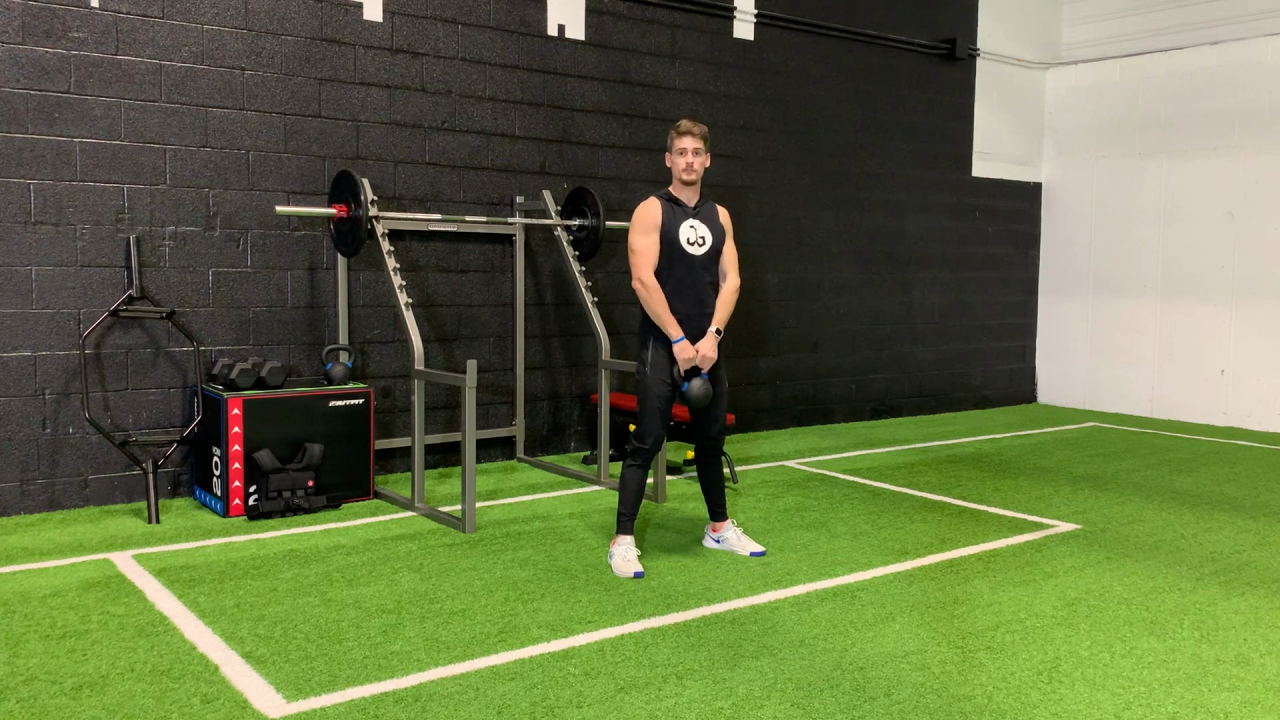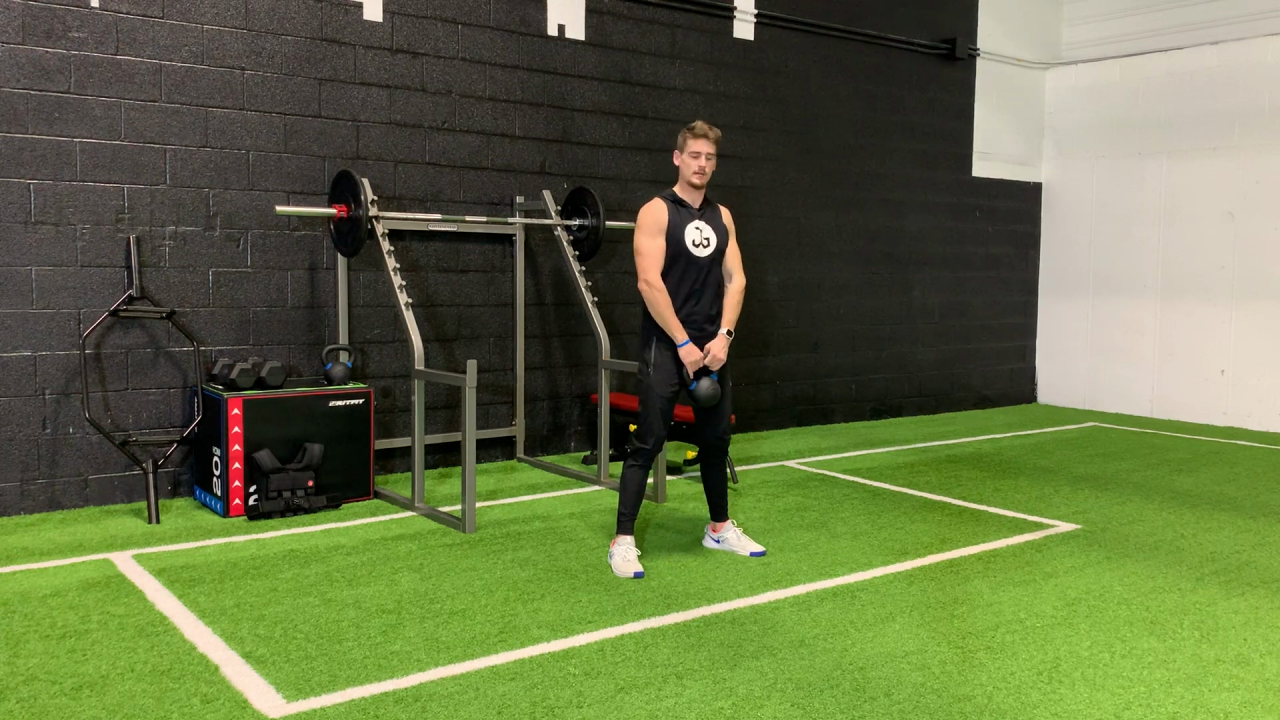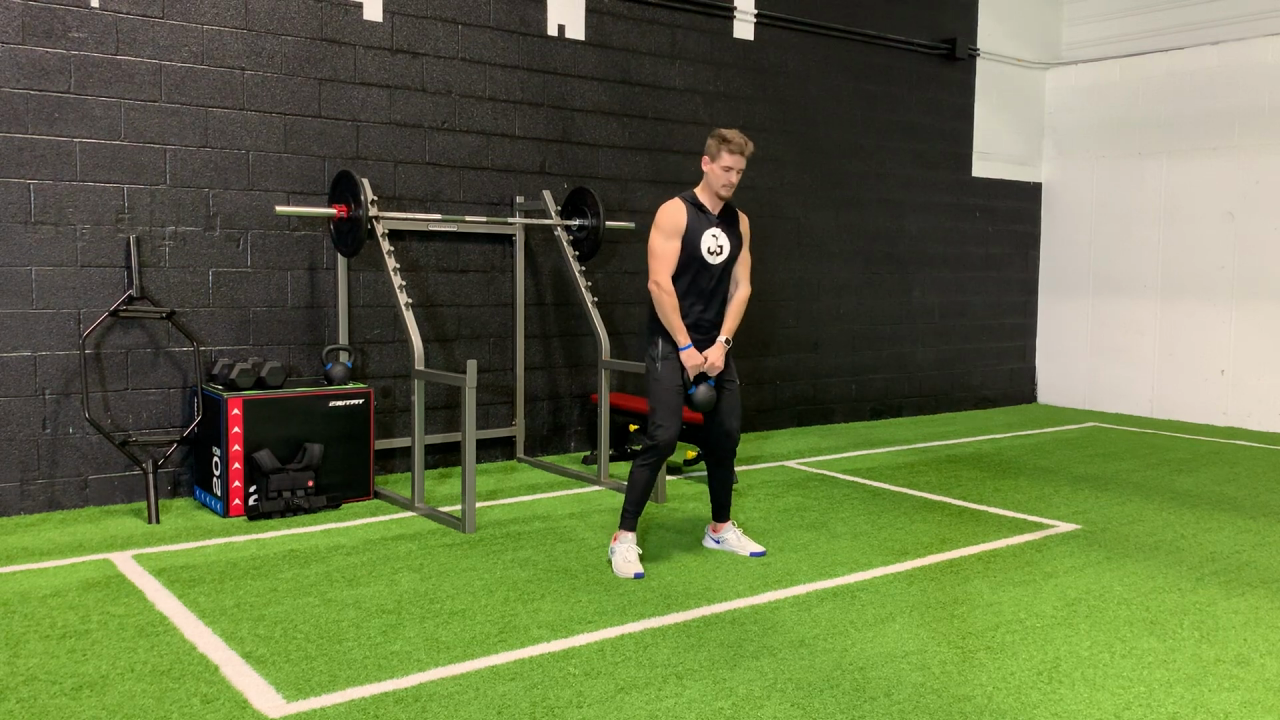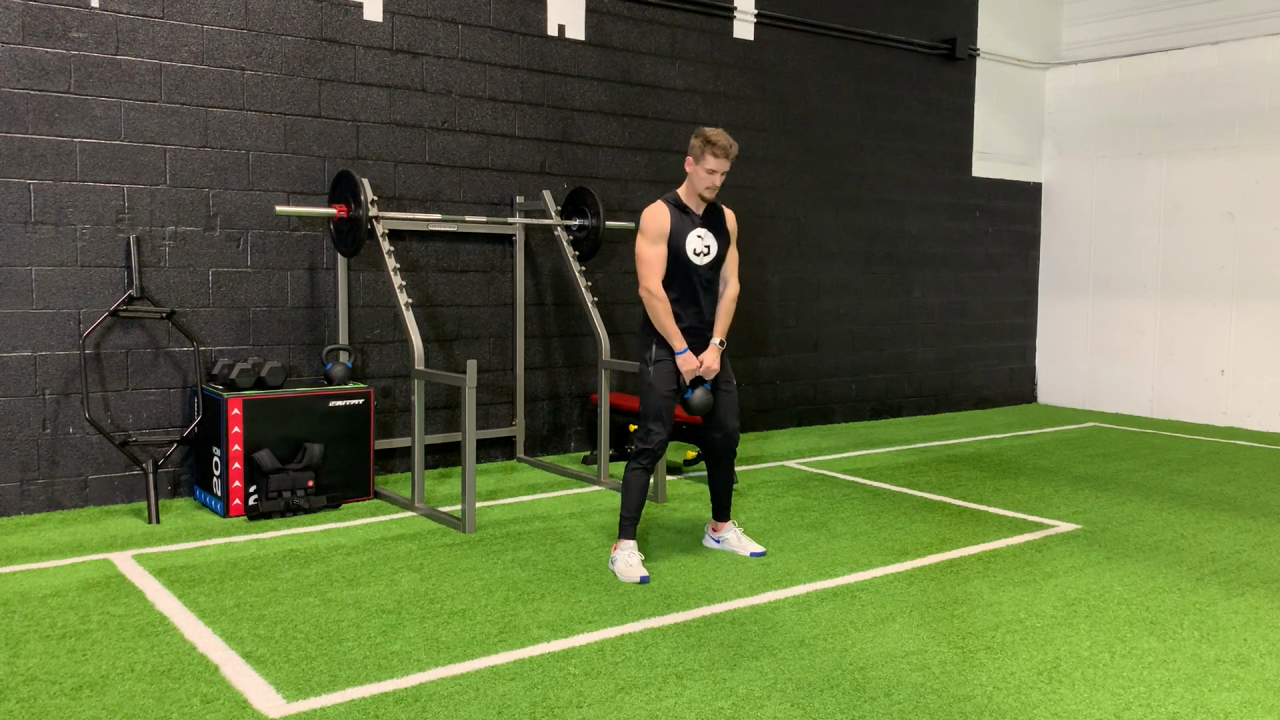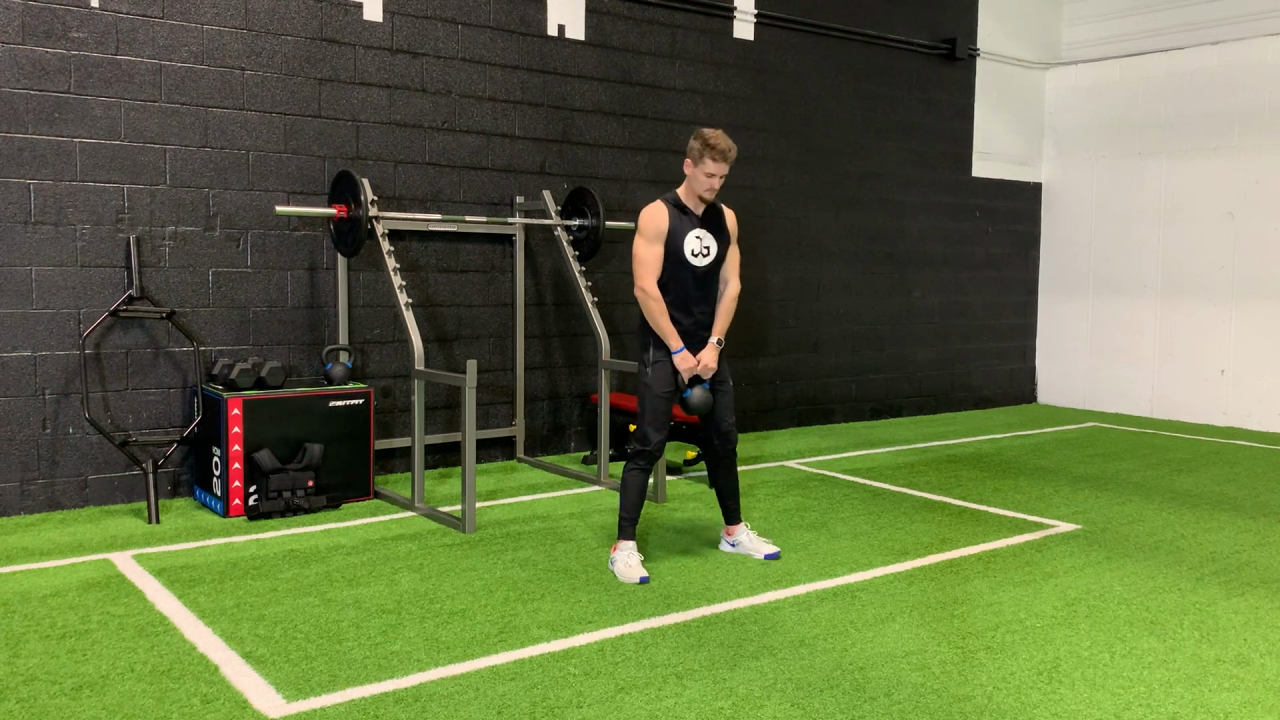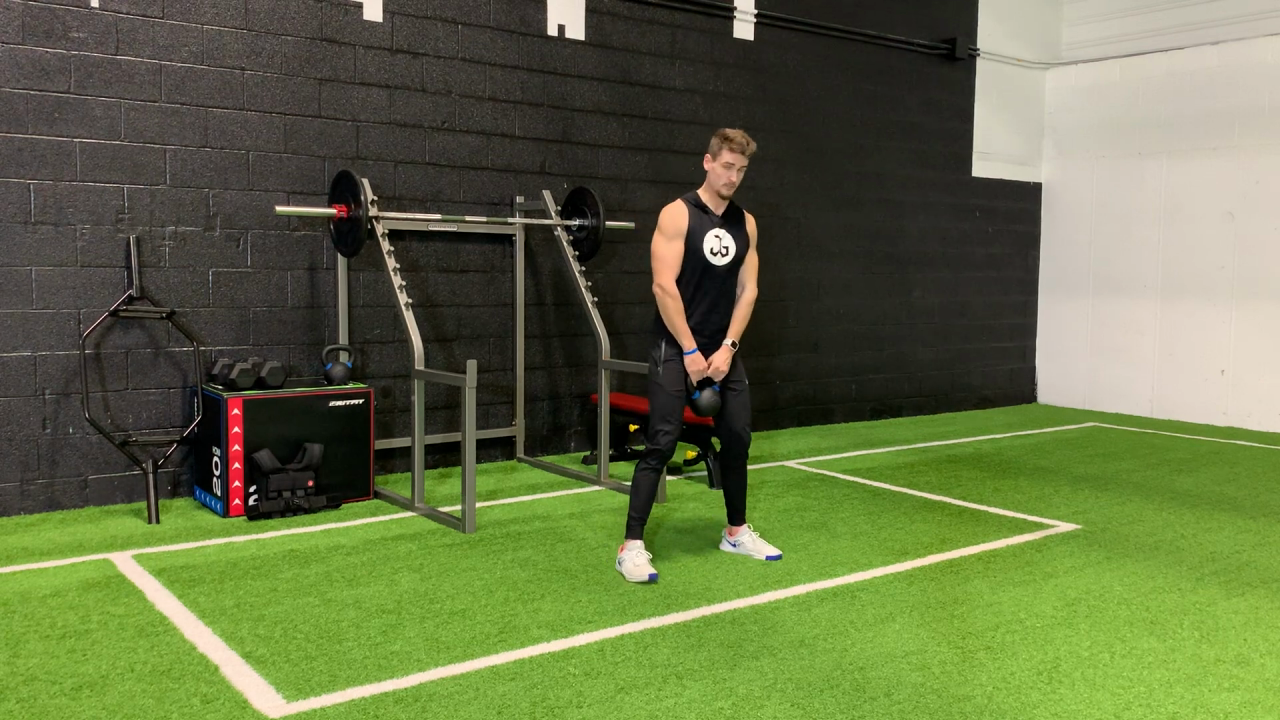
dt=0.3s
person 1, frame 1
left shoulder: (719, 215)
right shoulder: (651, 211)
left elbow: (730, 279)
right elbow: (643, 279)
left wrist: (711, 336)
right wrist: (677, 340)
left hip: (706, 345)
right hip: (661, 345)
left knee: (711, 440)
right knee: (646, 442)
left ankle: (719, 528)
right ankle: (623, 541)
person 1, frame 2
left shoulder: (723, 216)
right shoulder: (657, 211)
left elbow: (736, 279)
right elbow: (649, 282)
left wrist: (723, 336)
right wrist: (683, 343)
left hip: (711, 345)
right hip: (666, 346)
left knee: (716, 438)
right knee: (649, 442)
left ankle: (720, 528)
right ankle: (623, 540)
person 1, frame 3
left shoulder: (740, 222)
right shoulder: (675, 212)
left elbow: (741, 287)
right elbow: (659, 283)
left wrist: (721, 344)
right wrist: (685, 347)
left hip: (715, 345)
right hip: (671, 342)
left knee: (725, 437)
right knee: (663, 436)
left ankle: (720, 528)
right ankle: (625, 536)
person 1, frame 4
left shoulder: (726, 218)
right shoulder: (659, 215)
left elbow: (730, 285)
right elbow: (650, 288)
left wrist: (715, 346)
right wrist: (681, 352)
left hip: (709, 343)
right hip: (663, 344)
left knee: (724, 435)
right knee: (652, 442)
left ankle: (719, 528)
right ankle: (625, 545)
person 1, frame 5
left shoulder: (726, 218)
right shoulder: (657, 215)
left elbow: (730, 285)
right elbow: (645, 288)
left wrist: (713, 345)
right wrist: (677, 350)
left hip: (707, 345)
right hip: (662, 347)
left knee: (723, 438)
right knee: (649, 445)
left ankle: (733, 531)
right ankle: (624, 546)
person 1, frame 6
left shoulder: (746, 223)
right shoulder: (677, 214)
left elbow: (747, 289)
right elbow: (663, 286)
left wrist: (727, 348)
right wrist: (690, 351)
left hip: (722, 348)
right hip: (675, 347)
left knee: (737, 440)
right knee: (661, 443)
left ankle: (736, 532)
right ankle: (632, 546)
